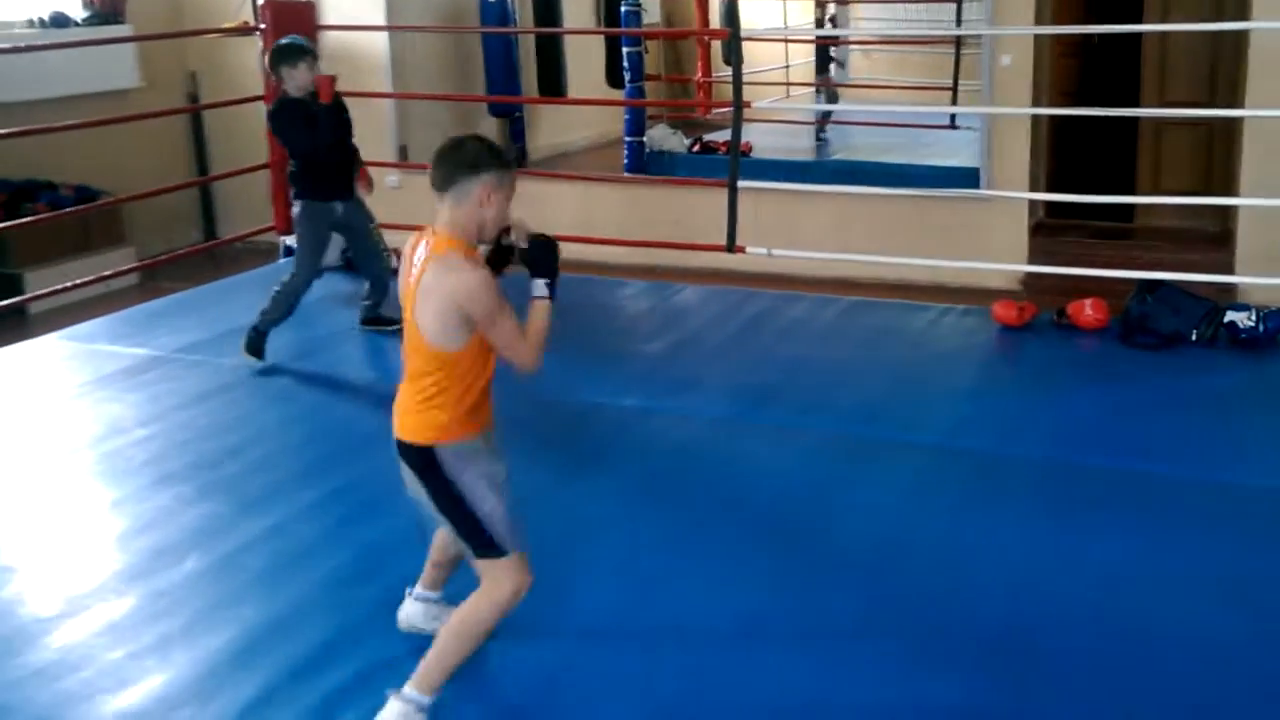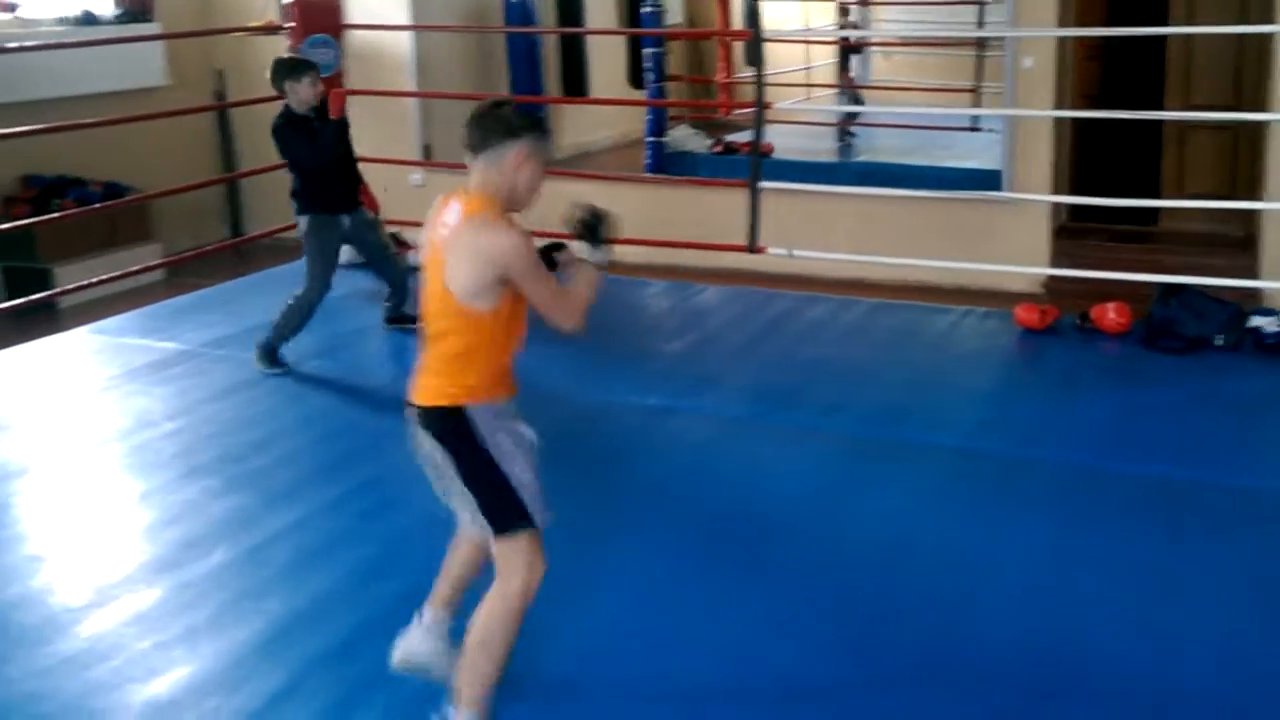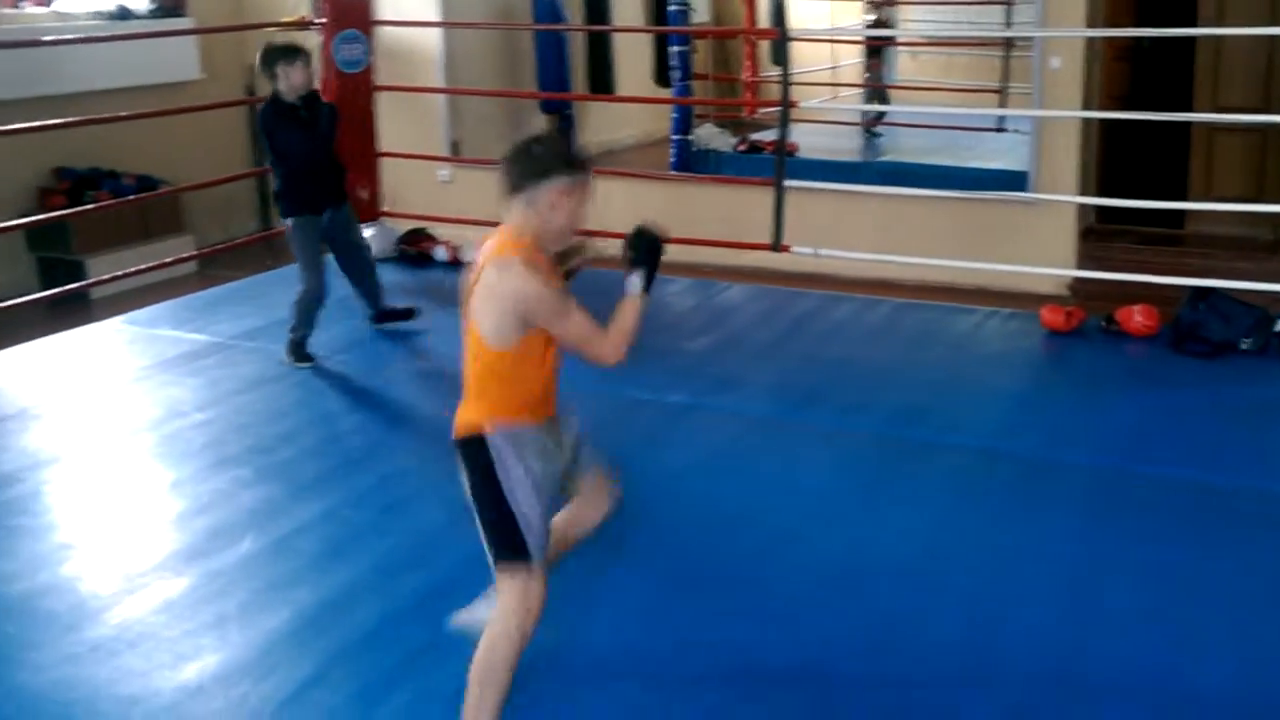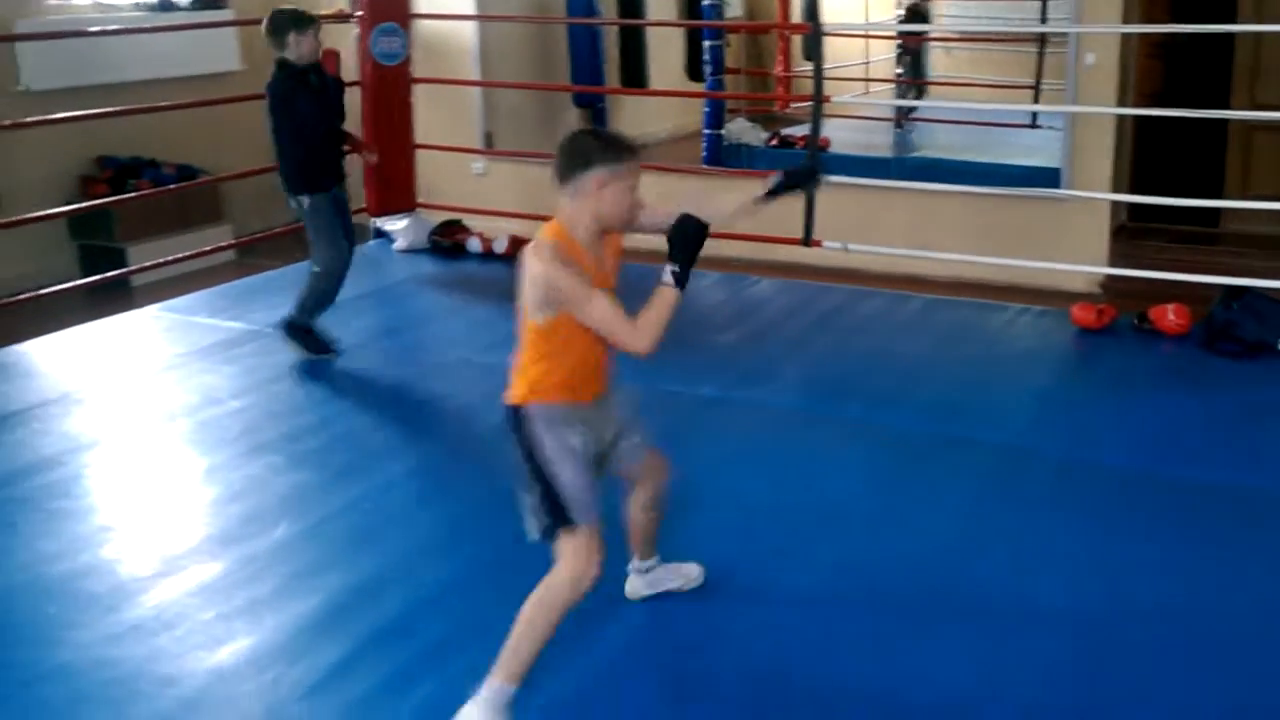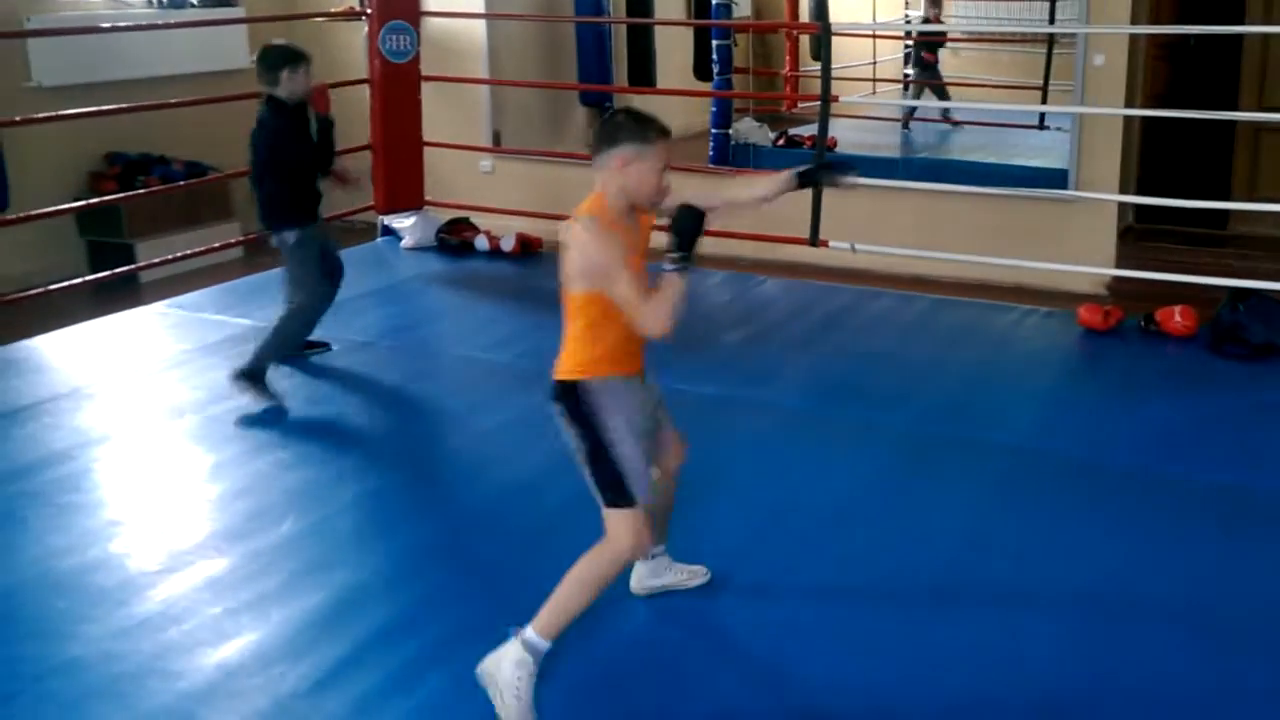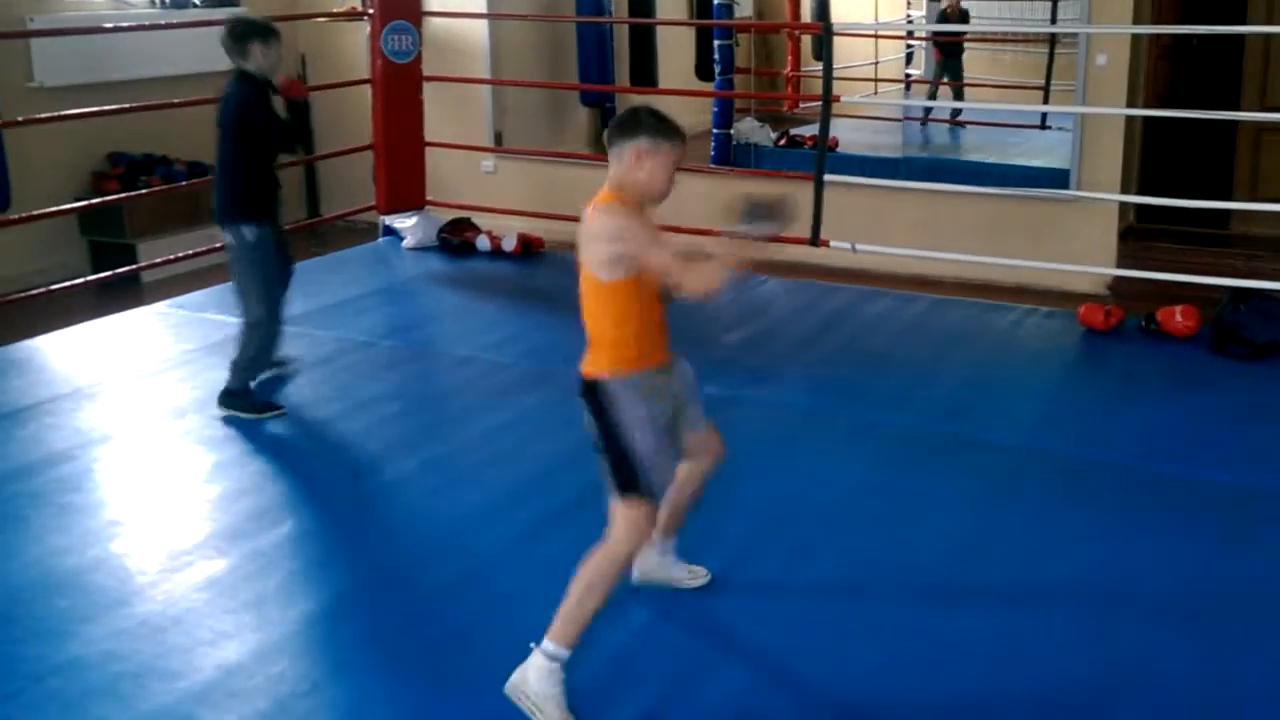
dt=0.2s
person 1, frame 1
left shoulder: (423, 247)
right shoulder: (463, 280)
right elbow: (527, 358)
left wrist: (490, 263)
right wrist: (543, 282)
left hip: (419, 426)
right hip: (443, 443)
left knee: (468, 519)
right knee: (507, 581)
left ankle: (424, 602)
person 1, frame 2
left shoulder: (446, 213)
right shoulder: (501, 240)
right elbow: (567, 317)
left wrist: (533, 265)
right wrist: (589, 250)
left hip: (439, 401)
right hip: (465, 414)
left knee: (507, 529)
right knee: (523, 568)
left ankle: (426, 638)
person 1, frame 3
left shoulder: (509, 245)
right shoulder: (520, 282)
right elbow: (608, 351)
left wrist: (561, 256)
right wrist: (641, 276)
left hip: (533, 422)
right hip: (499, 440)
left knee: (596, 497)
right knee: (522, 604)
left ankle: (493, 604)
person 1, frame 4
left shoulder: (611, 226)
right shoulder: (549, 263)
left elbow: (697, 222)
right elbow: (639, 339)
left wrist: (773, 190)
right wrist: (679, 267)
left hip: (594, 400)
right hip: (547, 416)
left knee: (654, 476)
right knee: (579, 569)
left ankle: (644, 569)
person 1, frame 5
left shoulder: (624, 208)
right shoulder: (593, 233)
left elbow: (721, 200)
right elbow: (654, 324)
left wrist: (797, 176)
right wrist: (678, 255)
left hip: (607, 377)
right hip: (591, 390)
left knee: (667, 460)
right knee: (626, 536)
left ankle: (651, 566)
right ankle: (517, 659)
person 1, frame 6
left shoulder: (614, 213)
right shoulder: (613, 218)
right elbow: (699, 282)
right wrist: (739, 235)
left hip: (655, 370)
right hip: (620, 385)
left knee: (706, 450)
right knee: (628, 531)
left ankle: (657, 557)
right ankle: (543, 668)
person 2, frame 1
left shoulder: (327, 99)
right shoulder: (281, 114)
right elbow: (318, 147)
left wrist: (357, 167)
right wrist: (325, 104)
left hip: (345, 197)
right hip: (312, 202)
left knee: (377, 261)
right knee: (304, 273)
left ankle: (371, 313)
right ankle: (260, 329)
person 2, frame 2
left shoulder: (325, 113)
right shoulder: (285, 128)
right elbow: (323, 161)
left wrist: (361, 187)
right wrist: (335, 119)
left hip: (350, 209)
right hip: (318, 215)
left knee: (392, 264)
right knee: (316, 287)
left ankle: (395, 312)
right ankle: (272, 344)
person 2, frame 3
left shoulder: (310, 102)
right shoulder: (271, 116)
right elbow: (313, 150)
left wrist: (343, 177)
right wrist: (328, 107)
left hip: (334, 201)
right hip: (302, 211)
left knee: (358, 259)
right knee: (314, 283)
left ankle: (378, 310)
right ankle: (297, 340)
person 2, frame 4
left shoulder: (311, 74)
right shoulder: (285, 84)
right elbow: (328, 120)
left wrist: (350, 140)
right wrist: (334, 80)
left hip: (330, 178)
right hip: (309, 186)
left knee: (340, 252)
right knee: (333, 260)
left ankle: (306, 320)
right ankle: (298, 322)
person 2, frame 5
left shoulder: (287, 113)
right shoulder: (276, 122)
right elbow: (317, 159)
left wrist: (330, 171)
right wrist: (323, 117)
left hip: (300, 214)
right hip: (289, 220)
left knee: (331, 272)
right knee: (311, 297)
left ankle: (294, 340)
right ankle: (253, 370)
person 2, frame 6
left shoulder: (247, 91)
right shoulder: (246, 97)
right elbow: (287, 142)
right wrist: (296, 102)
left hip: (255, 208)
right hip: (245, 216)
left knee: (276, 274)
right knee: (262, 302)
left ankle: (260, 355)
right ankle: (236, 391)
